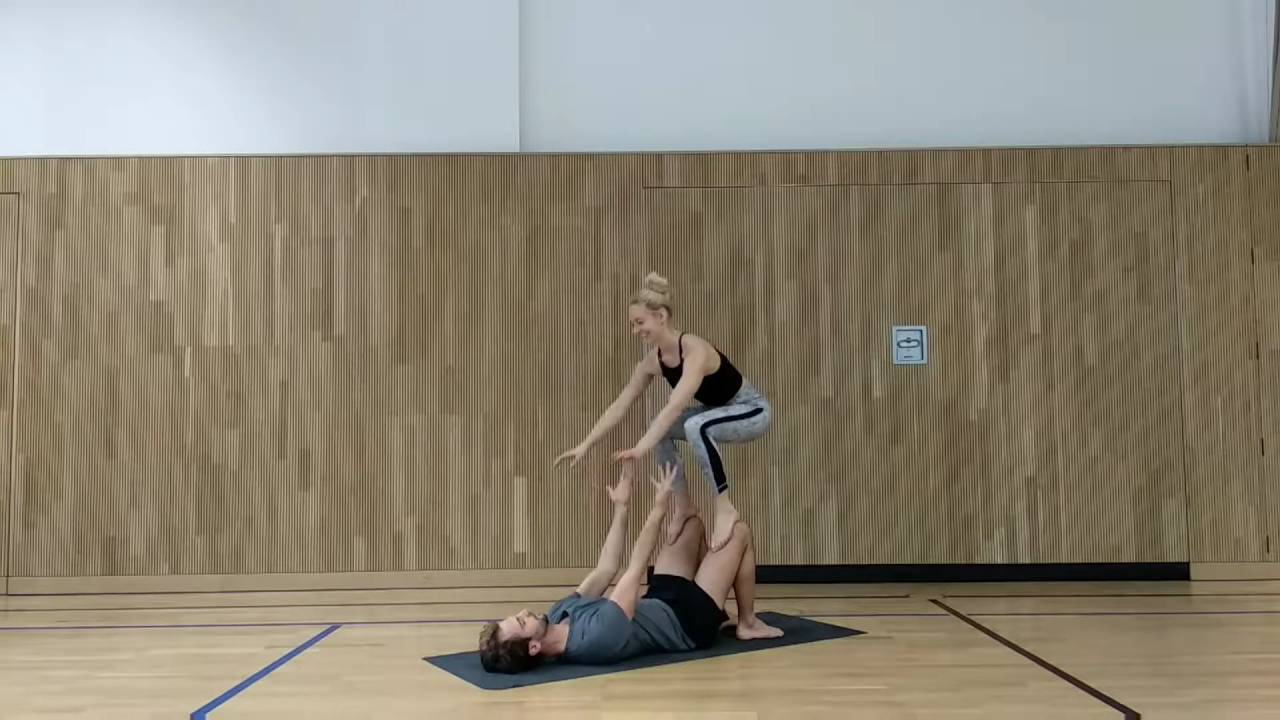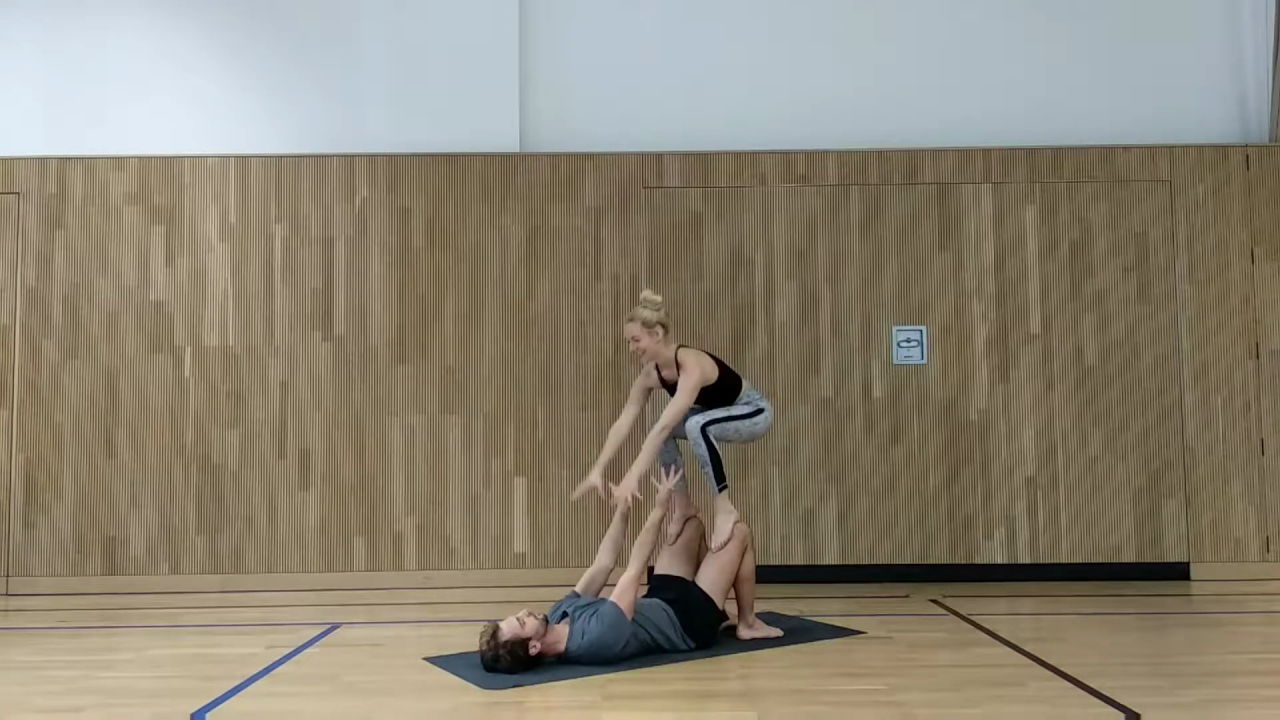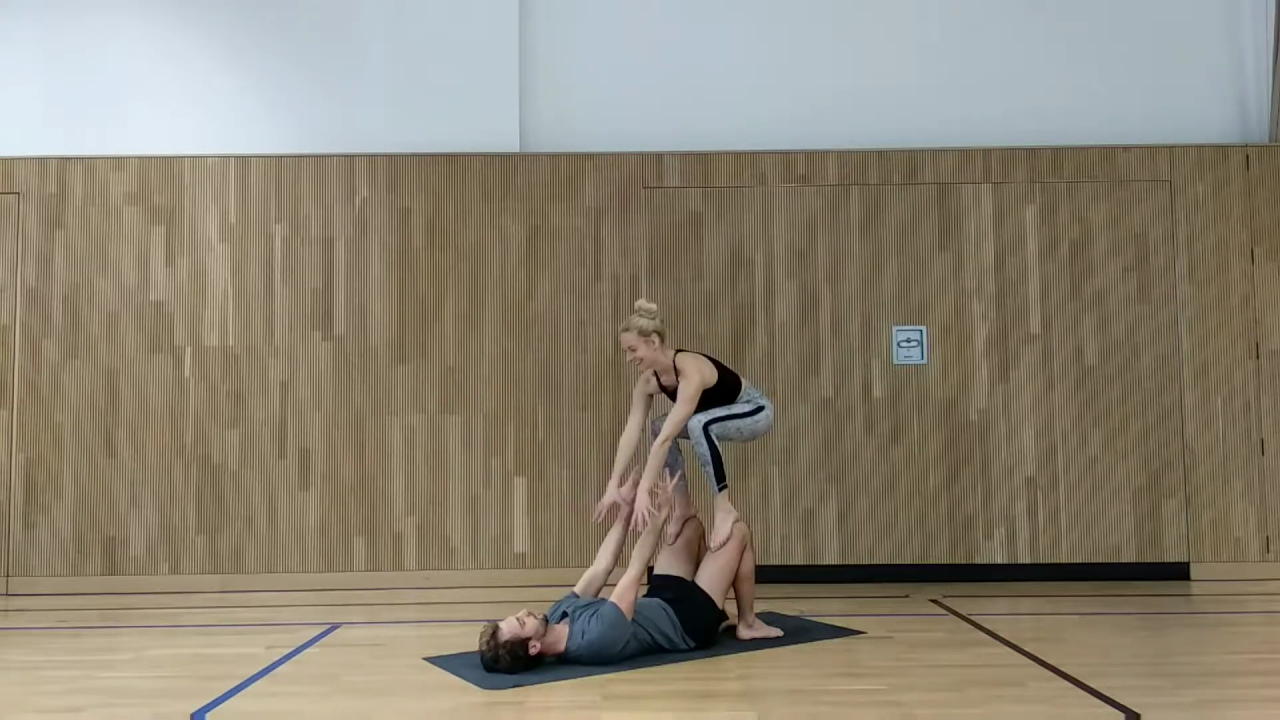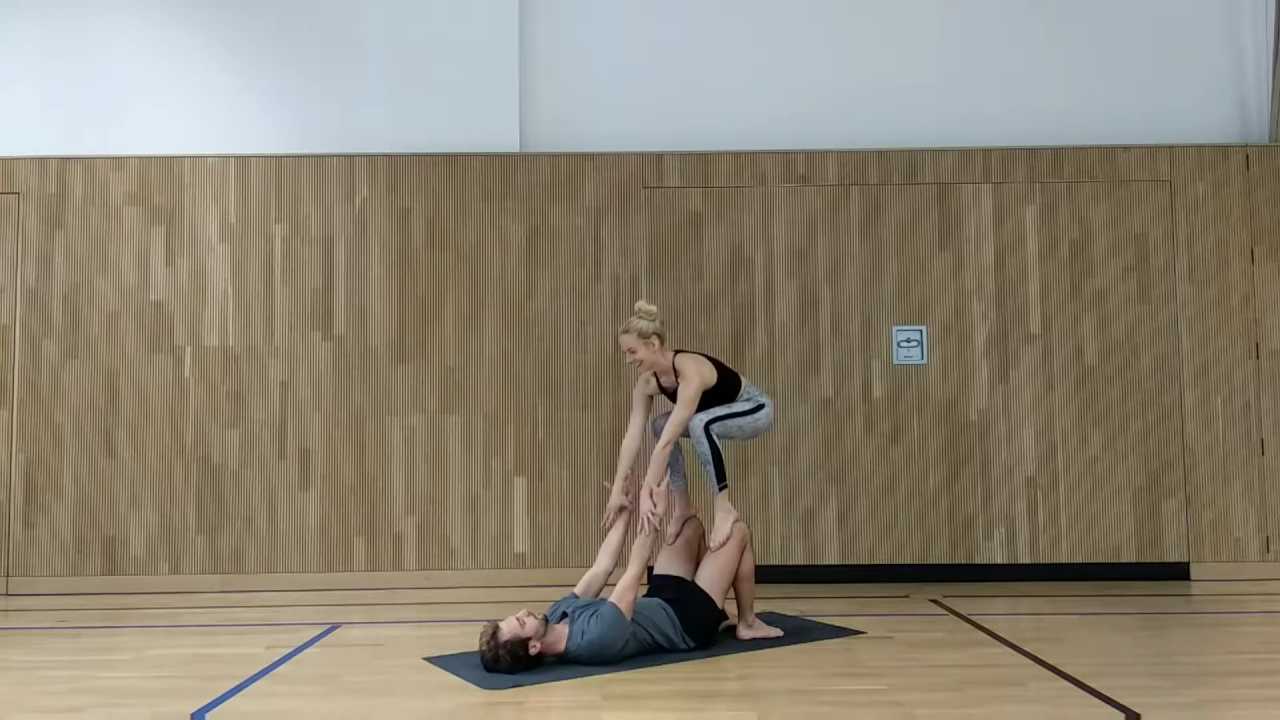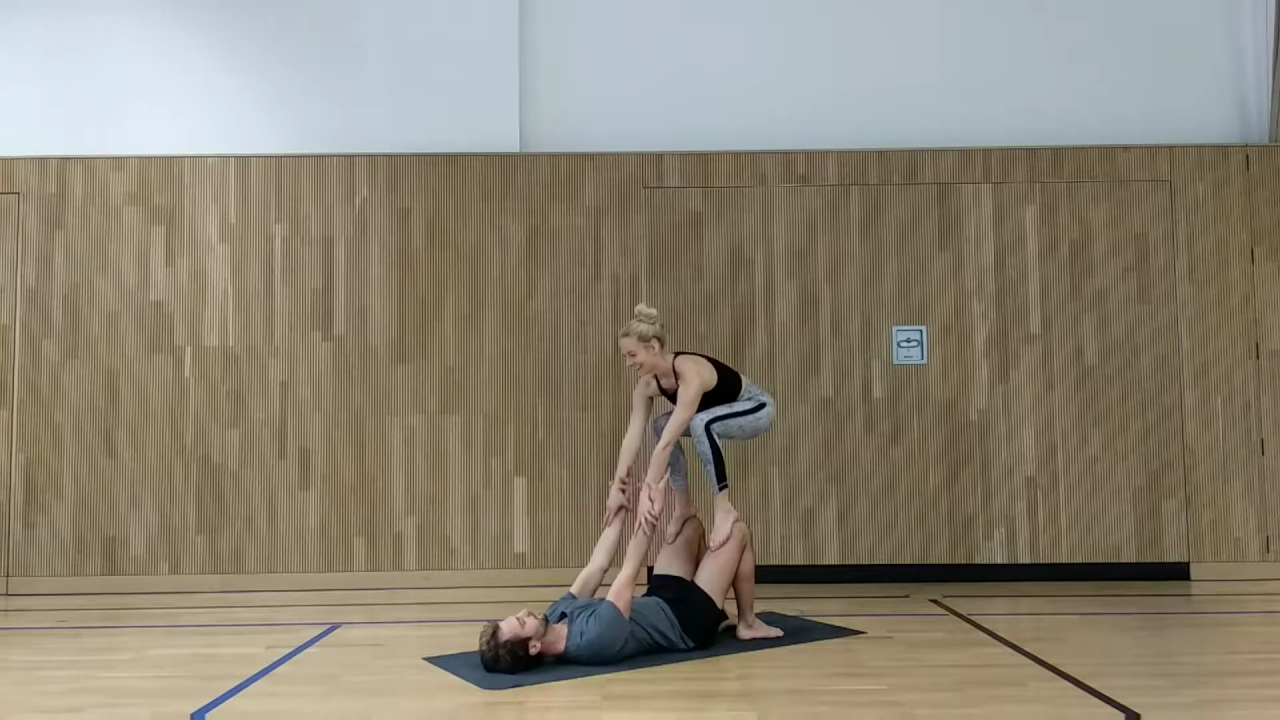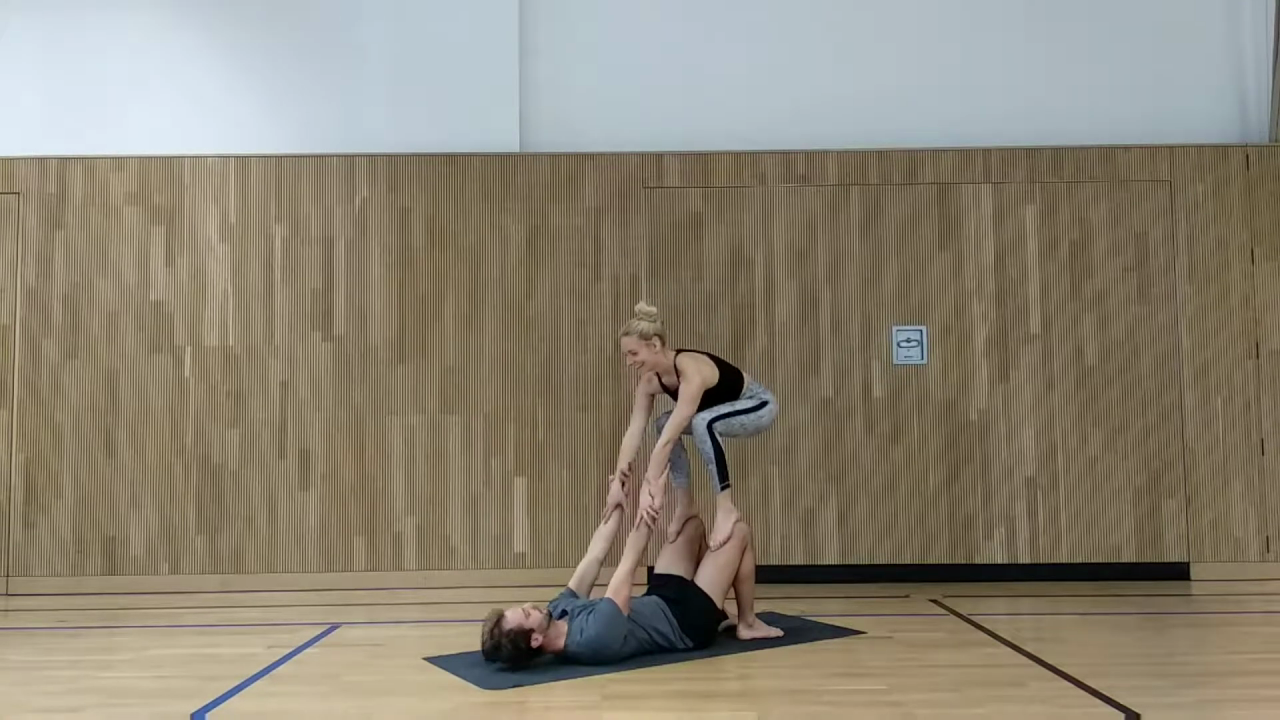
dt=0.2s
person 1, frame 1
left shoulder: (559, 617)
right shoulder: (597, 638)
left elbow: (606, 569)
right elbow: (635, 571)
left wrist: (621, 509)
right wrist: (659, 508)
left hip: (661, 605)
right hip: (689, 623)
left knee: (693, 524)
right knee: (740, 532)
left ankle: (718, 612)
right ankle: (748, 624)
person 1, frame 2
left shoulder: (559, 616)
right shoulder: (597, 638)
left elbow: (601, 566)
right elbow: (634, 571)
left wrist: (622, 508)
right wrist: (659, 509)
left hip: (662, 603)
right hip: (689, 623)
left knee: (693, 524)
right knee: (740, 532)
left ankle: (718, 613)
right ankle: (748, 624)
person 1, frame 3
left shoulder: (558, 616)
right shoulder: (597, 638)
left elbow: (600, 567)
right elbow: (634, 572)
left wrist: (625, 509)
right wrist: (660, 513)
left hip: (661, 604)
right hip: (689, 623)
left knee: (692, 525)
right knee: (739, 532)
left ankle: (718, 612)
right ankle: (747, 623)
person 1, frame 4
left shoulder: (558, 616)
right shoulder: (596, 639)
left elbow: (601, 567)
right elbow: (634, 572)
left wrist: (625, 512)
left hip: (661, 603)
right hip: (688, 623)
left knee: (692, 525)
right knee: (738, 532)
left ankle: (718, 612)
right ankle: (748, 623)
person 1, frame 5
left shoulder: (557, 617)
right shoulder: (595, 640)
left elbow: (597, 565)
right elbow: (629, 571)
left wrist: (621, 509)
right wrist: (649, 514)
left hip: (660, 603)
right hip: (688, 623)
left knee: (692, 525)
right knee: (738, 532)
left ankle: (717, 612)
right ankle: (748, 623)
person 1, frame 6
left shoulder: (558, 613)
right shoulder: (594, 639)
left elbow: (593, 557)
right elbow: (627, 567)
left wrist: (616, 505)
right wrist: (649, 510)
left hip: (659, 604)
right hip: (687, 624)
left knee: (693, 525)
right knee: (739, 532)
left ankle: (717, 613)
right ankle: (748, 624)
person 2, frame 1
left shoulder: (695, 350)
right shoulder: (652, 361)
left elbow: (675, 407)
right elbow: (619, 406)
left wrist: (643, 447)
right wrist: (584, 446)
left hip: (753, 410)
right hip: (719, 410)
left knee: (695, 427)
right knee: (660, 430)
left ankle: (725, 508)
right ankle: (683, 505)
person 2, frame 2
left shoulder: (692, 365)
right shoulder: (649, 375)
left elbow: (664, 426)
right elbow: (623, 423)
left wrist: (633, 477)
right wrist: (596, 471)
left hip: (754, 411)
right hip: (722, 413)
left knee: (696, 425)
right knee: (662, 432)
left ankle: (725, 508)
right ankle: (683, 506)
person 2, frame 3
left shoulder: (690, 371)
right shoulder: (647, 381)
left elbow: (666, 439)
right elbow: (631, 433)
left wrist: (643, 493)
right wrist: (613, 486)
left hip: (754, 410)
right hip: (723, 412)
left knee: (698, 424)
right knee: (659, 426)
left ankle: (724, 509)
right ankle: (682, 506)
person 2, frame 4
left shoulder: (690, 371)
right shoulder: (647, 382)
left elbow: (667, 442)
right elbow: (632, 435)
left wrist: (647, 494)
right wrist: (617, 490)
left hip: (754, 408)
right hip: (723, 411)
left knee: (700, 423)
right knee: (660, 425)
left ankle: (724, 508)
right ankle: (682, 506)
person 2, frame 5
left shoulder: (690, 374)
right shoulder: (647, 384)
left elbow: (667, 443)
right elbow: (633, 436)
left hip: (756, 407)
right hip: (723, 411)
left knee: (701, 423)
right knee: (661, 425)
left ankle: (724, 509)
right ankle: (683, 506)
person 2, frame 6
left shoulder: (692, 371)
right shoulder: (650, 381)
left elbow: (667, 441)
right elbow: (633, 433)
left hip: (758, 404)
right hip: (727, 407)
left knee: (703, 422)
right knee: (663, 423)
left ankle: (726, 509)
right ankle: (685, 506)
